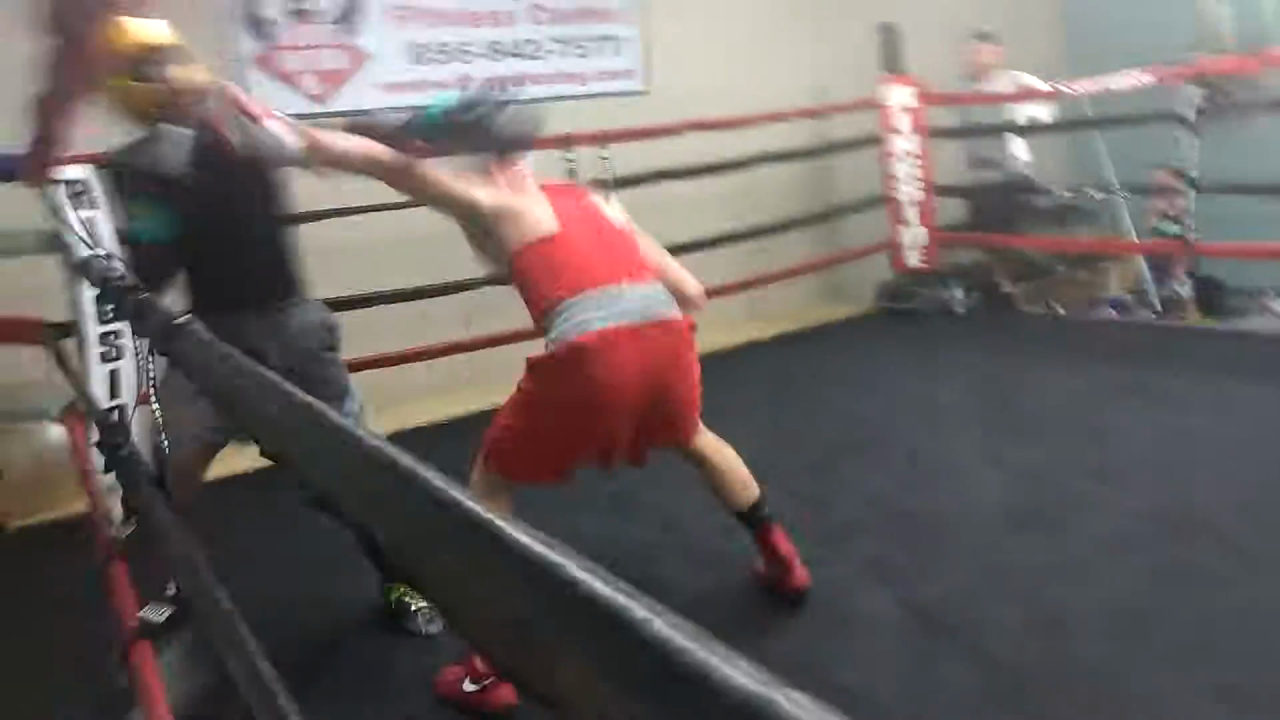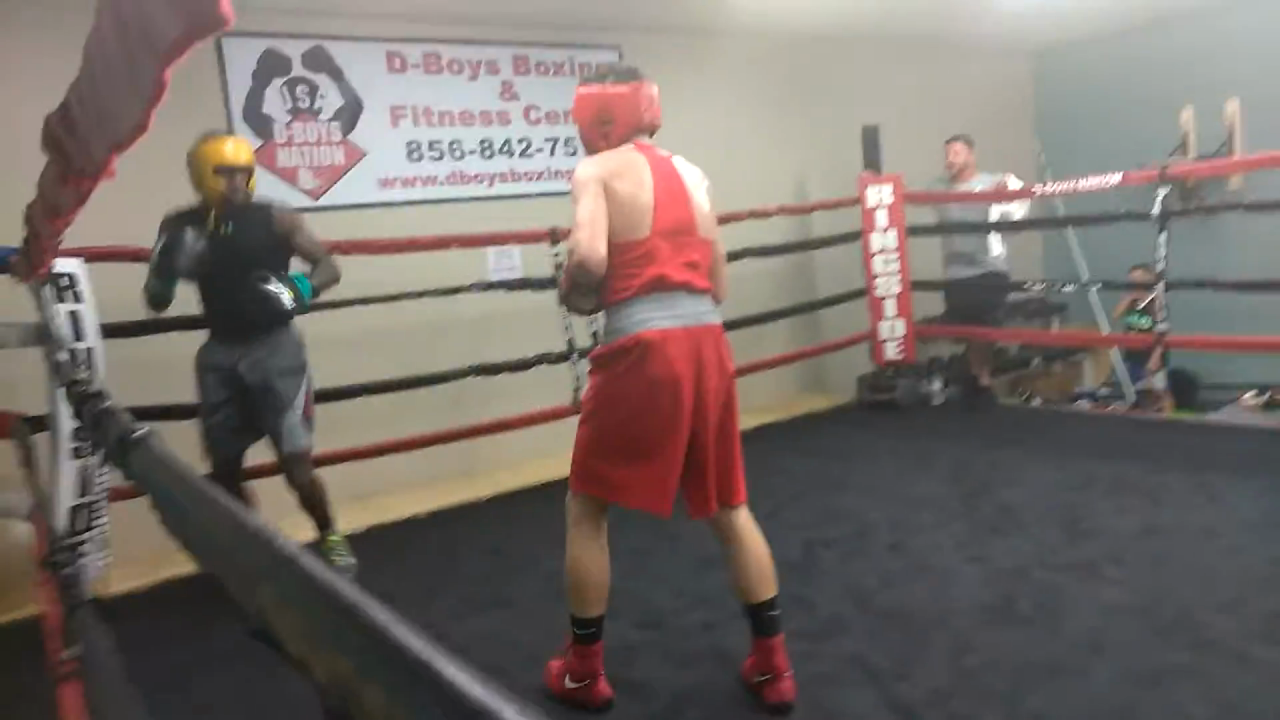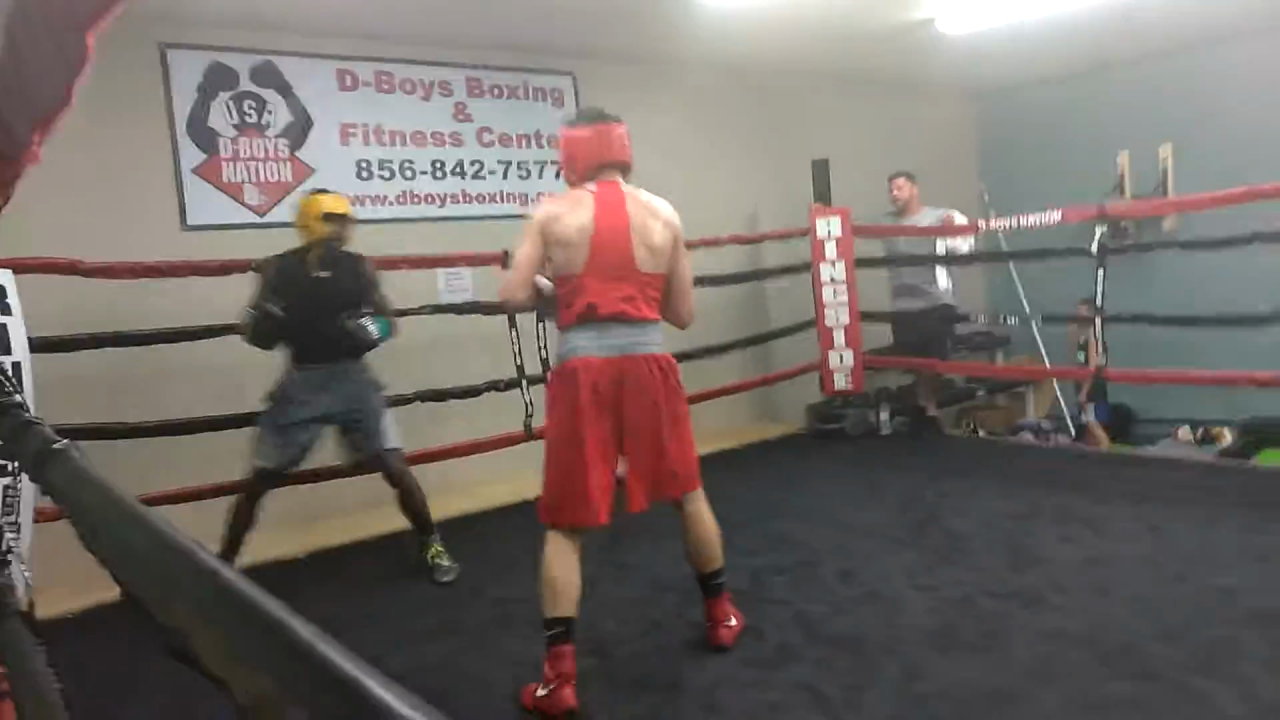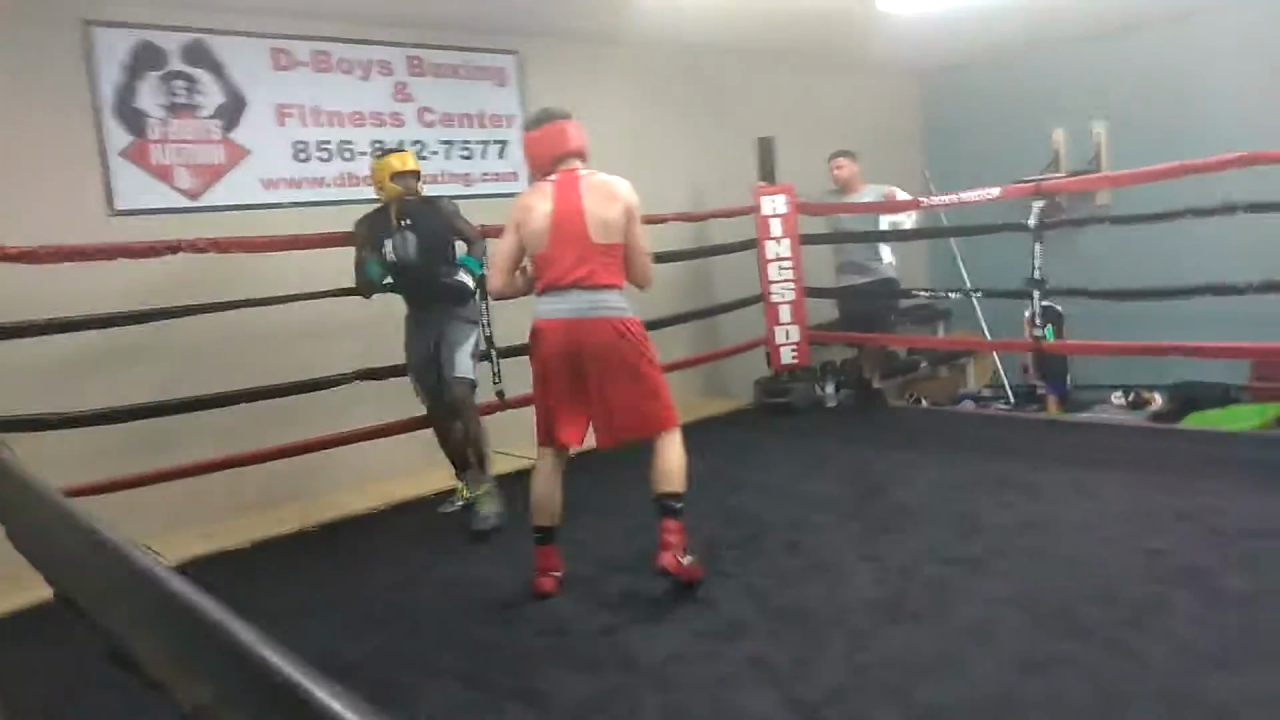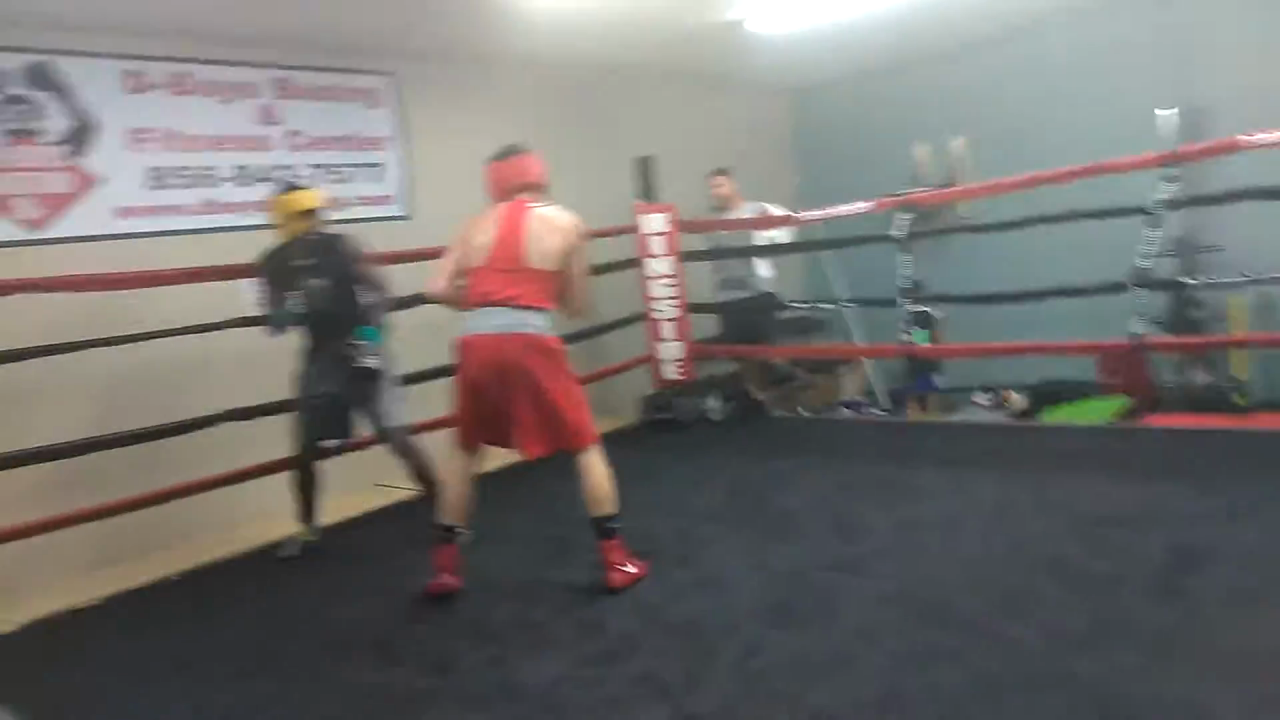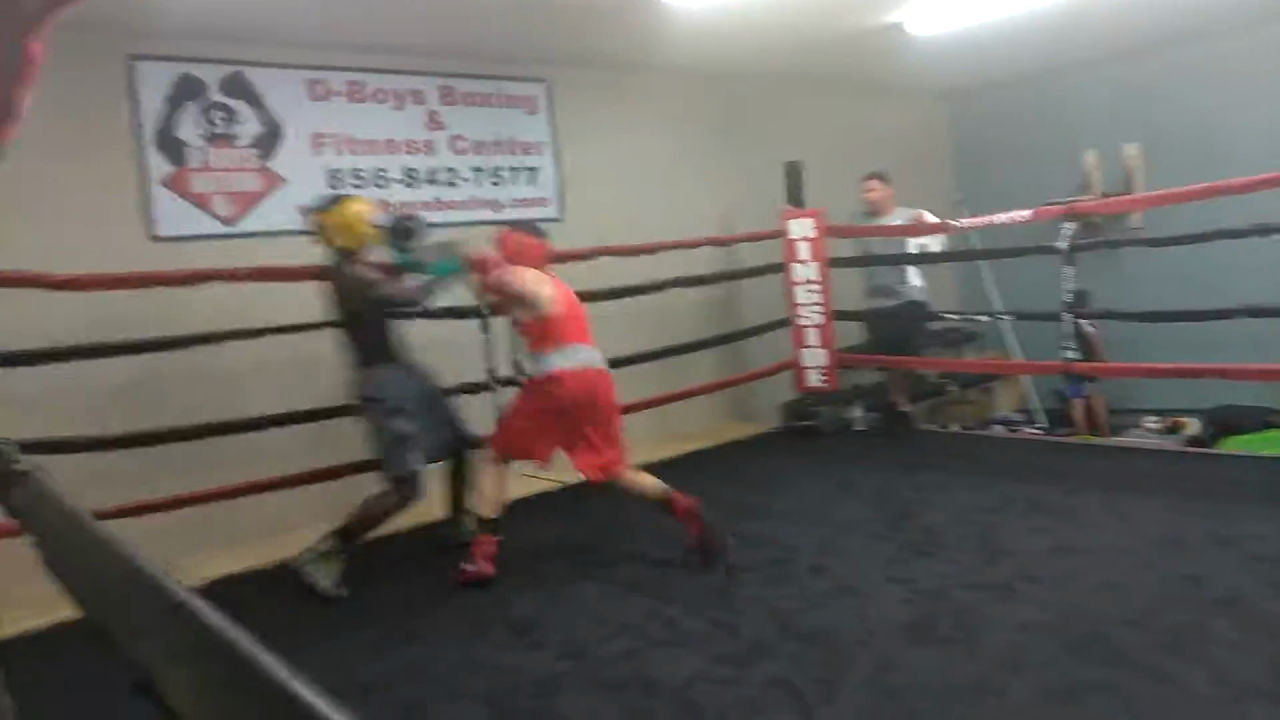
dt=0.7s
person 1, frame 1
left shoulder: (497, 203)
right shoulder: (600, 206)
left elbow: (399, 166)
right elbow: (691, 293)
left wrist: (299, 140)
left hip: (597, 349)
right hip: (664, 333)
left knee: (489, 485)
right knee: (691, 437)
right ankle: (782, 559)
person 1, frame 2
left shoulder: (599, 171)
right shoulder: (693, 175)
left elbow: (589, 258)
left wrist: (571, 291)
left hip: (640, 349)
right hip: (706, 344)
left knee: (587, 508)
right knee: (729, 508)
left ankle: (585, 667)
right ankle: (772, 662)
person 1, frame 3
left shoulder: (552, 212)
right shoulder: (663, 213)
left elbow: (514, 296)
right elbow: (683, 313)
left hip: (583, 370)
right hip: (648, 364)
left knee: (565, 524)
right knee: (689, 494)
right ankle: (720, 614)
person 1, frame 4
left shoulder: (525, 205)
right shoulder: (618, 191)
left elbow: (499, 285)
right elbow: (642, 276)
left hip: (552, 328)
right hip: (611, 323)
left knee: (552, 448)
right knee: (664, 432)
left ankle: (546, 565)
right ankle: (672, 540)
person 1, frame 5
left shoulder: (477, 226)
right shoulder: (564, 222)
left elbow: (439, 289)
right elbow: (576, 305)
left hip: (477, 343)
right hip: (532, 341)
left knee: (466, 451)
right knee: (586, 447)
left ankle: (446, 564)
right ankle: (616, 560)
person 1, frame 6
left shoulder: (517, 275)
right shoulder: (548, 282)
left hip: (557, 379)
right hip: (591, 378)
left knee: (494, 459)
right knee: (615, 472)
left ankle: (482, 555)
right ankle: (685, 510)
person 2, frame 1
left shoulder: (228, 134)
right shoulder: (134, 166)
right elbow: (148, 279)
right wrist: (150, 201)
left hip: (290, 325)
right hip: (212, 337)
left knee: (355, 478)
right knee: (170, 482)
left ankle: (399, 586)
right ankle: (178, 587)
person 2, frame 2
left shoulder: (273, 219)
right shoulder: (179, 229)
left elbow: (327, 268)
right elbow: (156, 303)
left wrist: (297, 289)
right wrist: (166, 269)
left hip: (275, 350)
right hip: (221, 356)
left knee: (296, 463)
right knee: (224, 472)
left ankle: (329, 540)
person 2, frame 3
left shoulder: (358, 268)
right shoulder: (278, 269)
left elbow: (385, 316)
right elbow: (258, 335)
left wrist: (374, 328)
right wrist: (259, 324)
left hip: (348, 379)
right hip: (303, 380)
left knee: (395, 468)
right knee: (260, 479)
left ankle: (432, 545)
right ankle: (224, 567)
person 2, frame 4
left shoulder: (439, 209)
right shoulder: (369, 226)
left elbow: (476, 243)
right elbow: (364, 287)
left wrist: (470, 270)
right wrist: (382, 260)
left hip: (455, 310)
right hip: (419, 318)
left knee: (461, 397)
right knee: (439, 410)
left ankle: (484, 488)
right ankle: (468, 480)
person 2, frame 5
left shoulder: (341, 246)
right shoulder: (273, 264)
left elbow: (377, 291)
right elbow: (276, 323)
left wrist: (371, 338)
right wrist: (289, 309)
left hip: (360, 350)
right hip: (322, 357)
left knee: (396, 436)
right knee: (307, 450)
right ankle: (307, 528)
person 2, frame 6
left shoulder: (359, 268)
right shoulder: (353, 272)
left elbow: (398, 288)
right elbow: (409, 297)
left wrist: (406, 256)
right wrist: (441, 272)
left hip: (396, 372)
right hip: (386, 380)
left knee: (460, 444)
right knee: (404, 487)
left ankle: (462, 520)
right ankle: (322, 554)
person 3, frame 1
left shoulder: (1019, 83)
left elbow: (1042, 116)
left wrist: (1030, 99)
left hip: (1013, 173)
right hip: (980, 177)
left knee: (1013, 234)
right knee: (988, 236)
left ankle: (1015, 286)
right ankle: (1001, 285)
person 3, frame 2
left shoulder: (995, 183)
right shoulder: (940, 188)
left elbow: (1017, 214)
left hip: (988, 270)
right hip: (955, 273)
left knee: (986, 330)
left ankle: (984, 380)
right ankle: (976, 379)
person 3, frame 3
left shoulder: (940, 218)
right shoulder: (886, 222)
left elbow: (965, 241)
left hip: (936, 303)
right hip: (903, 306)
left knee: (934, 361)
left ankle: (930, 410)
right ankle: (924, 409)
person 3, frame 4
left shoulder: (882, 193)
right shoulder: (830, 200)
left elbow: (906, 221)
left hip: (880, 278)
right hip: (848, 283)
left knee: (880, 336)
left ankle: (877, 381)
right ankle: (871, 382)
person 3, frame 5
left shoulder: (759, 211)
left elbow: (782, 238)
left hip: (759, 292)
right hip: (728, 297)
left knee: (763, 348)
left ankle: (764, 393)
right ankle: (755, 394)
person 3, frame 6
left shoulder: (913, 217)
right shoulder: (860, 223)
left elbow: (935, 246)
left hip: (908, 301)
right hip: (875, 305)
left knee: (908, 358)
left ankle: (906, 406)
right ankle: (899, 407)
